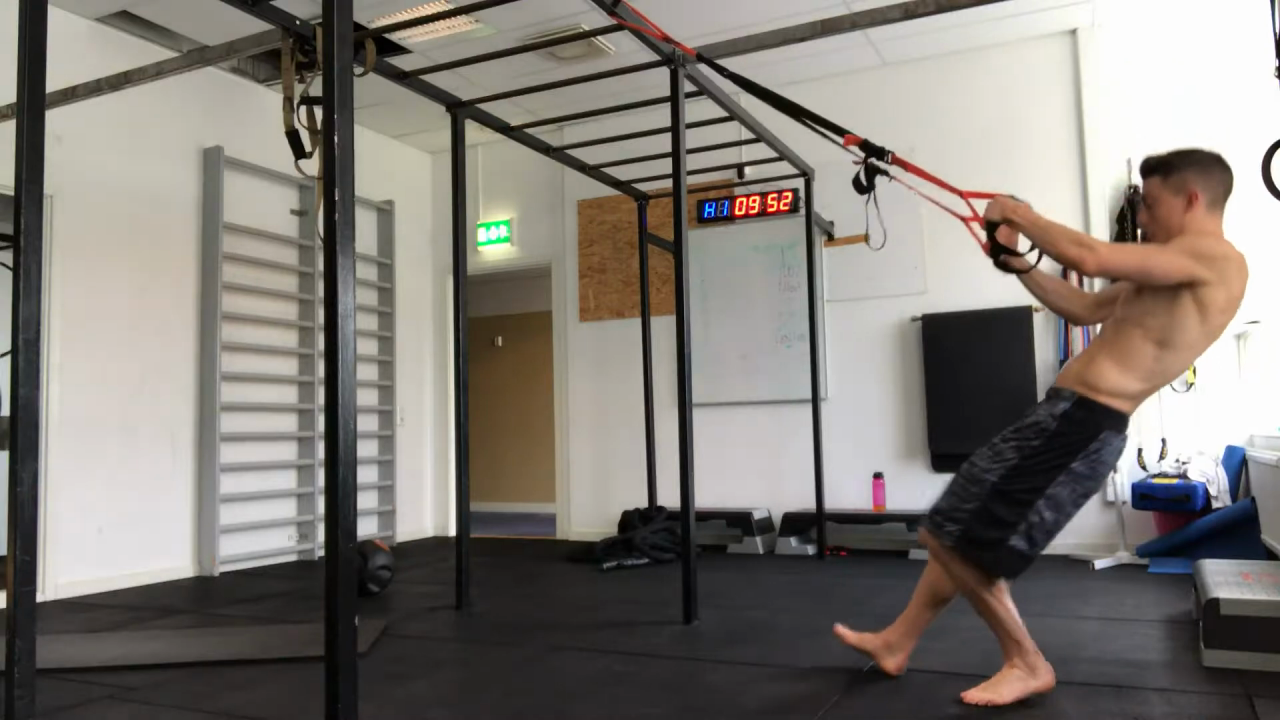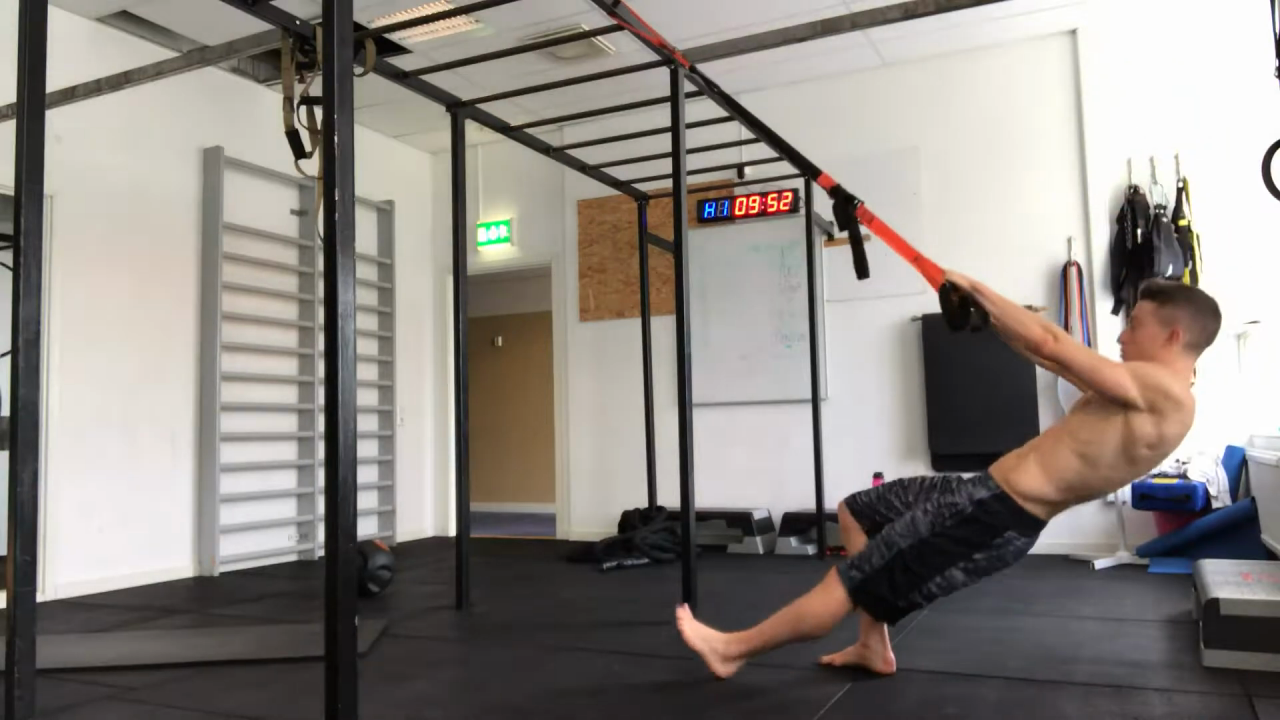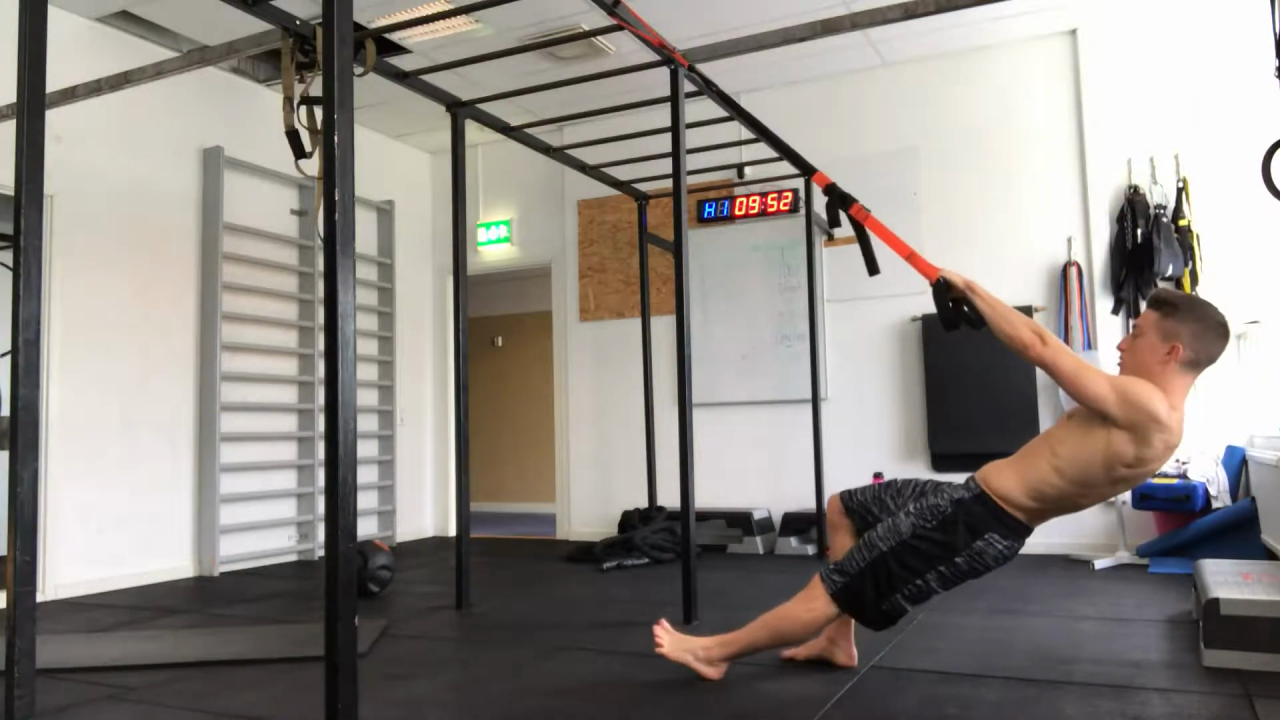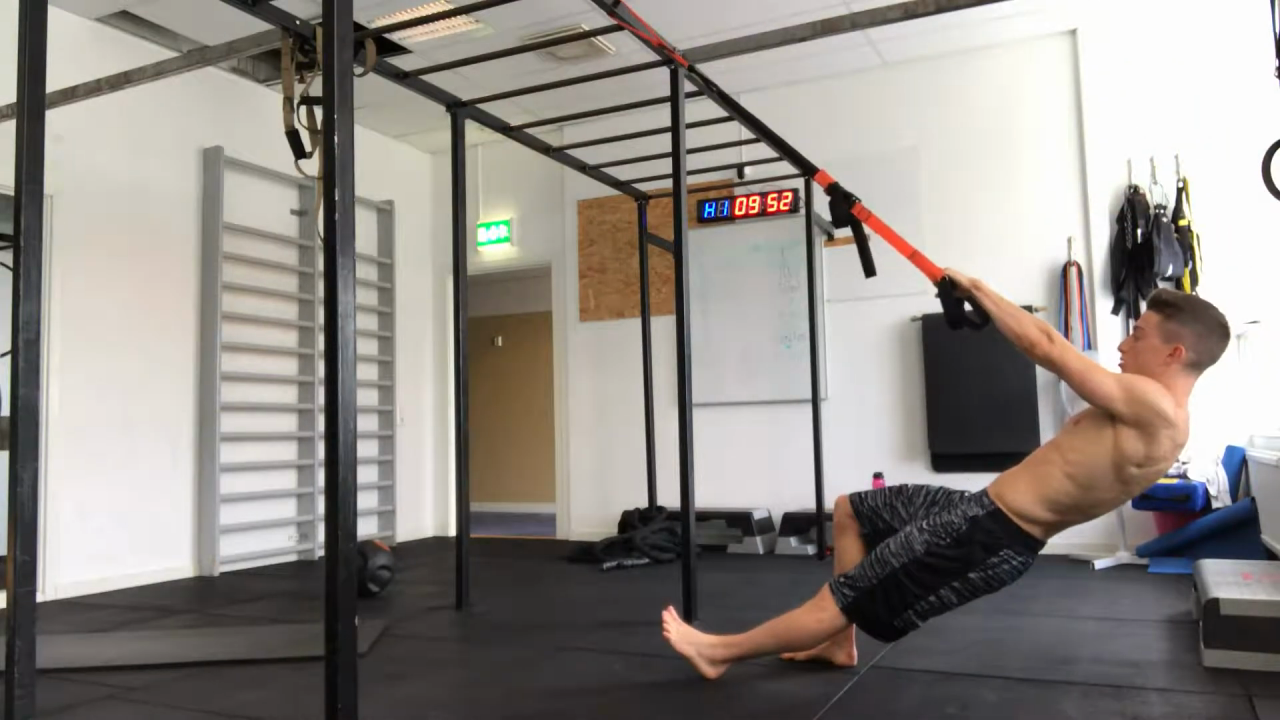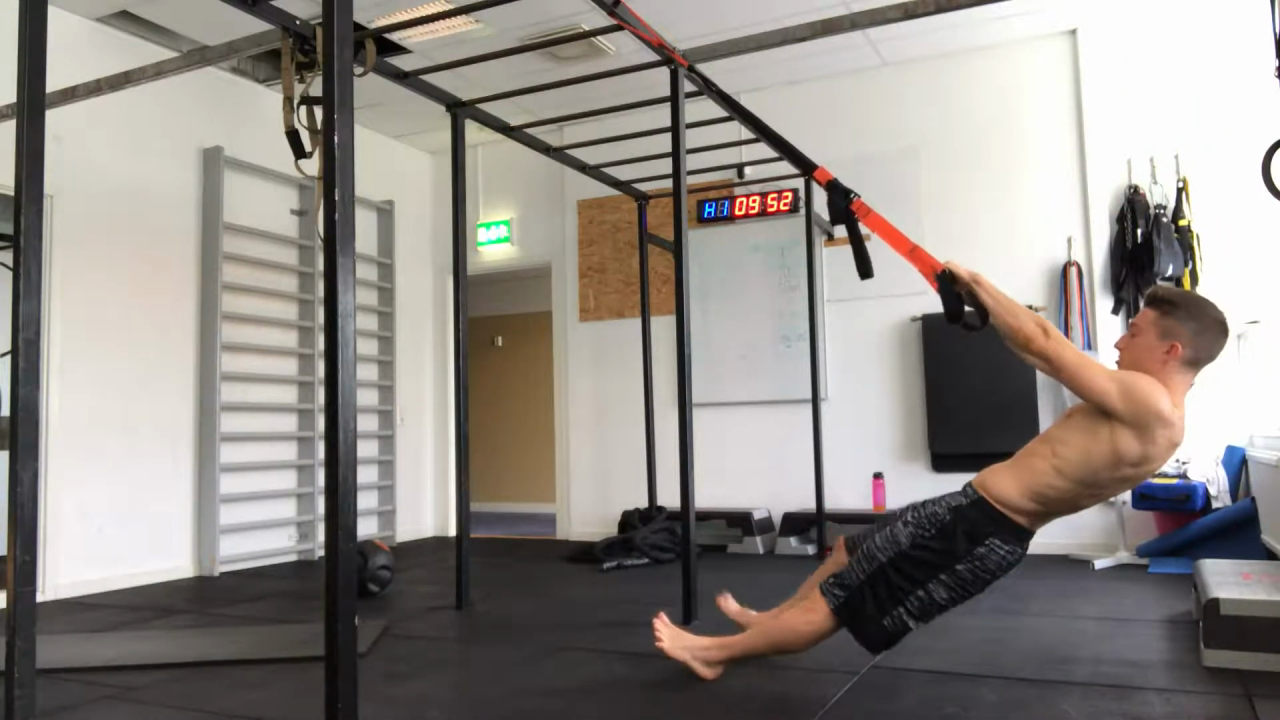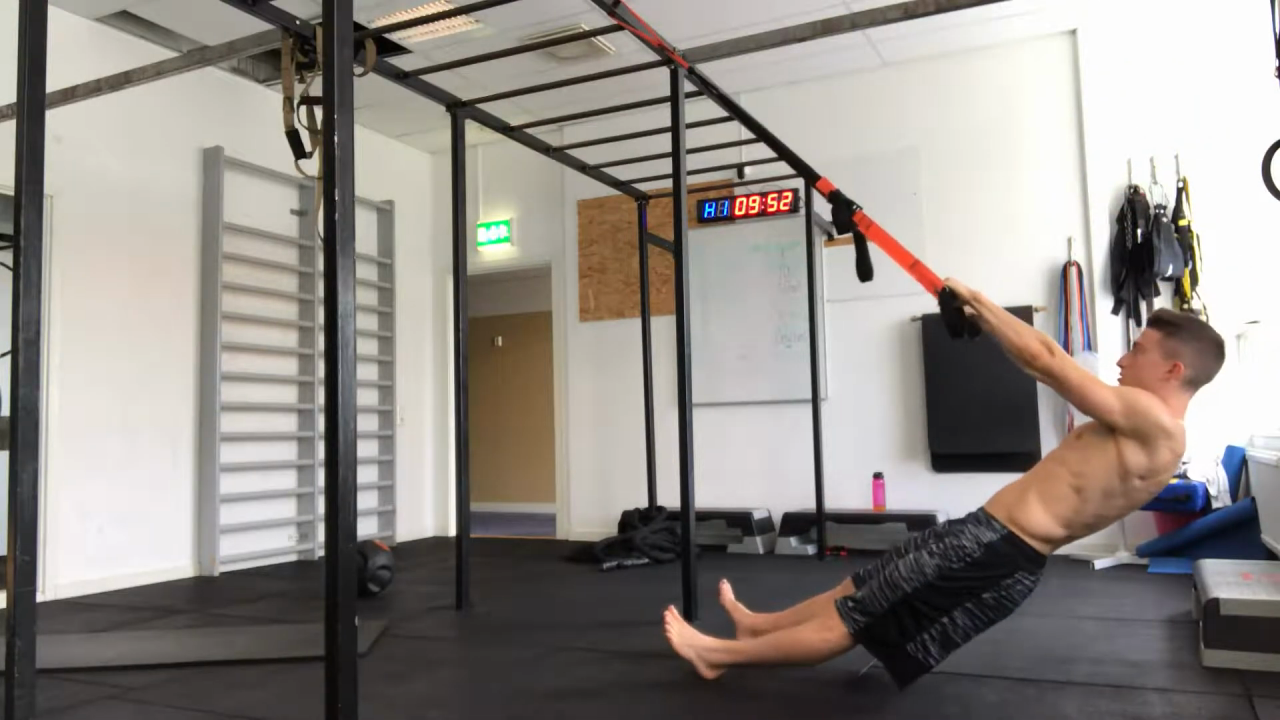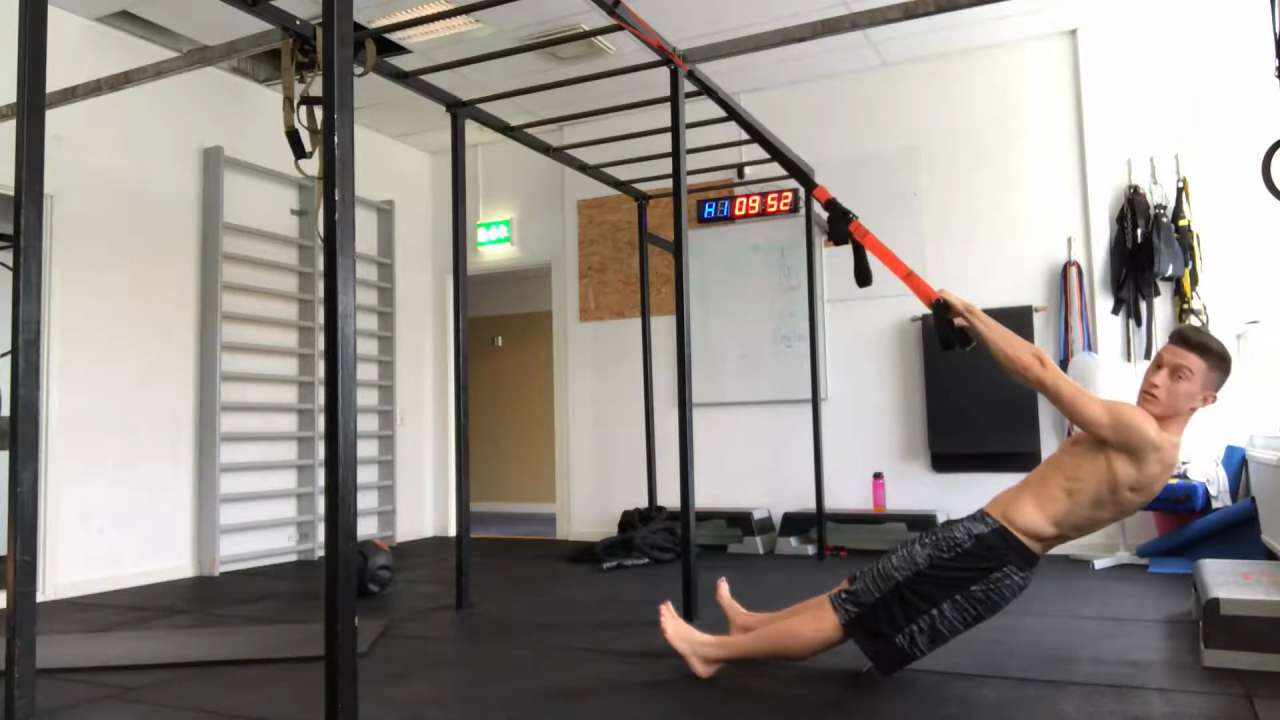
dt=0.7s
person 1, frame 1
left shoulder: (1216, 258)
right shoulder: (1181, 271)
left elbow: (1088, 257)
right elbow: (1082, 306)
left wrist: (1018, 214)
right wrist: (1017, 259)
left hip: (1079, 425)
right hip: (1072, 417)
left knee: (958, 538)
right knee: (950, 527)
left ankle: (1025, 664)
right ankle: (894, 643)
person 1, frame 2
left shoulder: (1165, 394)
right shoulder: (1145, 393)
left elbow: (1050, 344)
right elbow: (1050, 356)
left wrist: (975, 287)
right wrist: (981, 309)
left hip: (994, 516)
right hip: (992, 498)
left knee: (844, 584)
right knee: (856, 512)
left ankle: (733, 649)
right ankle: (874, 647)
person 1, frame 3
left shoulder: (1146, 408)
right shoulder: (1147, 413)
left elbow: (1038, 346)
right elbow: (1047, 352)
left wrist: (968, 286)
left hip: (976, 521)
right hip: (977, 503)
left knee: (826, 592)
right knee: (841, 509)
left ankle: (714, 652)
right ankle: (838, 641)
person 1, frame 4
left shoulder: (1153, 407)
right shoulder: (1148, 415)
left elbow: (1046, 346)
right elbow: (1055, 352)
left wrist: (976, 287)
right wrist: (981, 300)
left hip: (989, 537)
right hip: (985, 511)
left knee: (837, 601)
right knee: (850, 511)
left ankle: (720, 651)
right ankle: (839, 643)
person 1, frame 5
left shoulder: (1148, 403)
right shoulder: (1148, 411)
left elbow: (1043, 343)
right elbow: (1046, 358)
left wrist: (975, 281)
right wrist: (981, 302)
left hip: (979, 525)
right hip: (988, 522)
left knee: (836, 601)
right knee: (847, 554)
left ankle: (714, 652)
right ankle: (764, 621)
person 1, frame 6
left shoulder: (1153, 421)
right shoulder: (1141, 428)
left elbow: (1048, 360)
right elbow: (1046, 371)
left wrist: (975, 298)
right wrist: (982, 319)
left hip: (998, 554)
right hip: (988, 532)
left knee: (852, 621)
right knee: (861, 587)
left ankle: (720, 653)
right ankle: (757, 625)
person 1, frame 7
left shoulder: (1144, 437)
right shoulder: (1136, 440)
left elbow: (1042, 373)
right elbow: (1045, 380)
left wrist: (969, 311)
right wrist: (975, 329)
left hip: (992, 552)
right hip: (989, 540)
left knee: (848, 610)
right knee: (857, 589)
left ankle: (714, 650)
right ankle: (752, 622)
